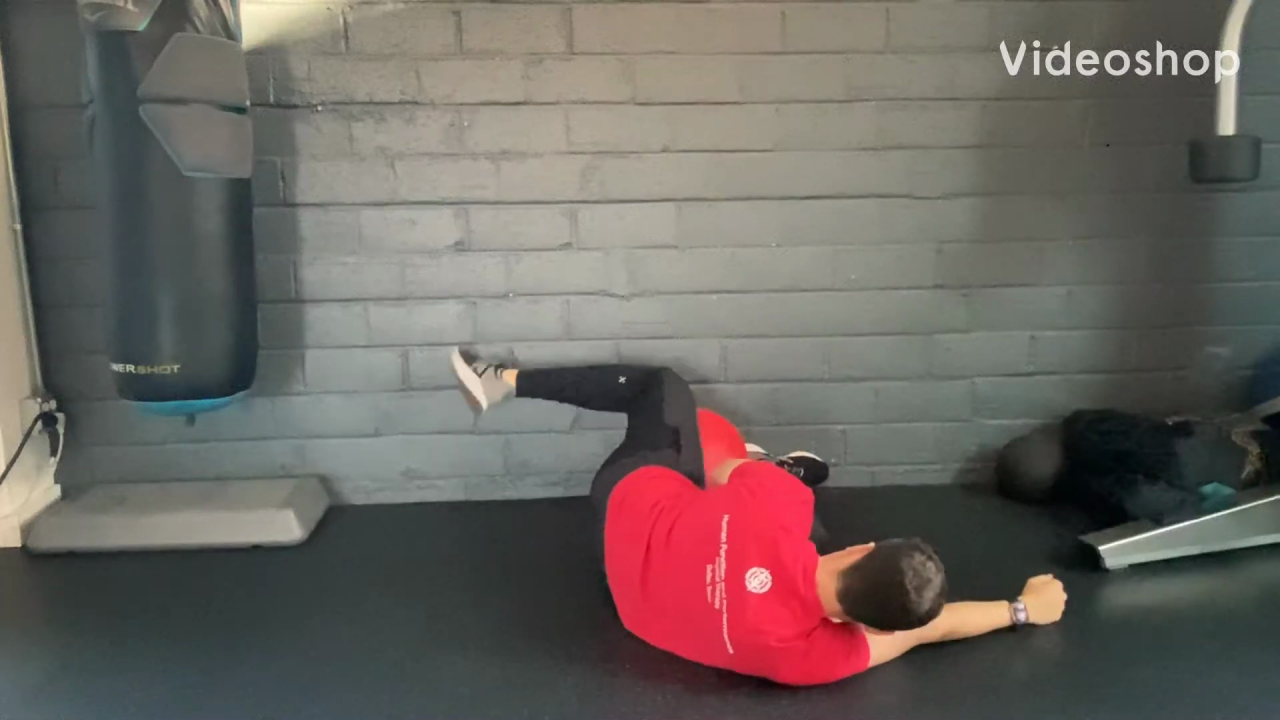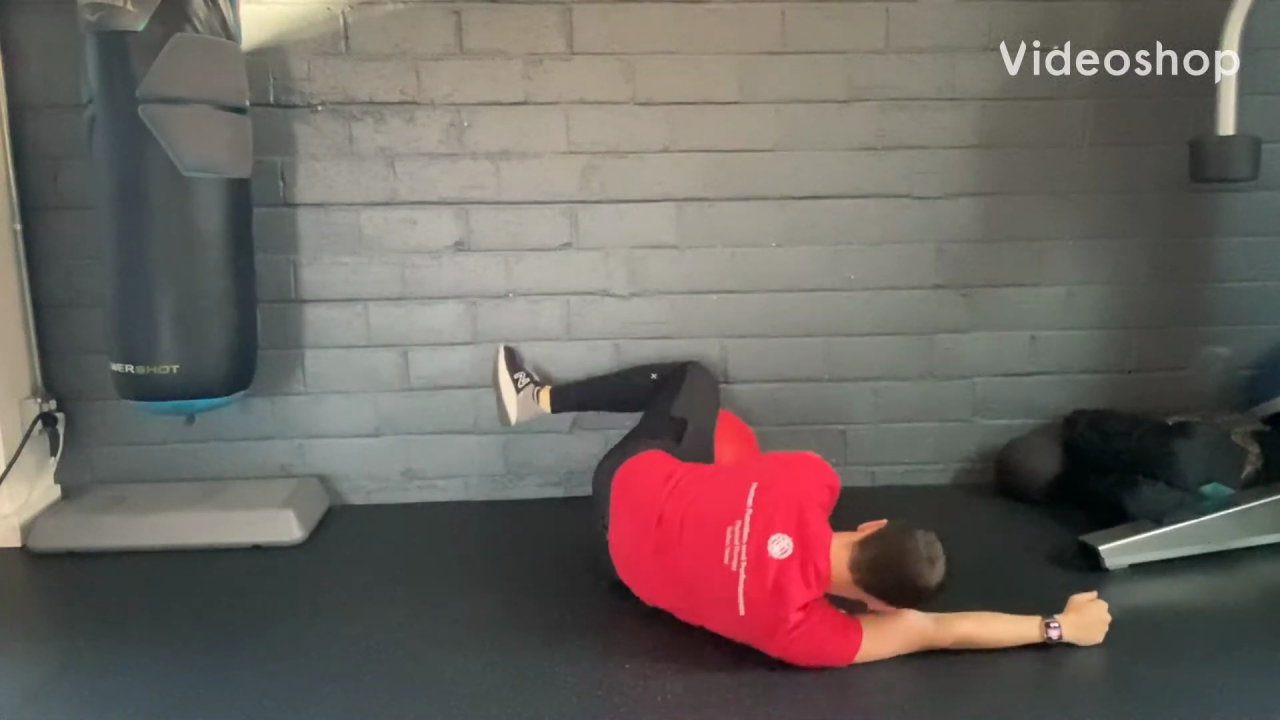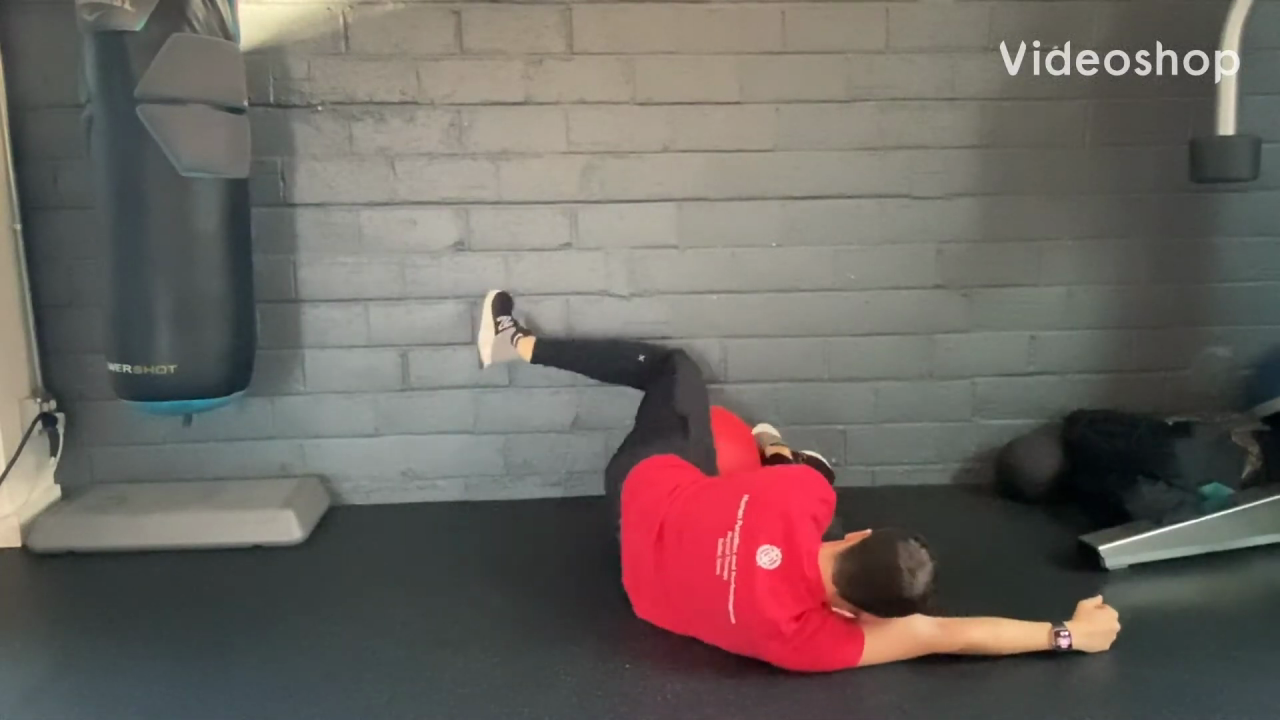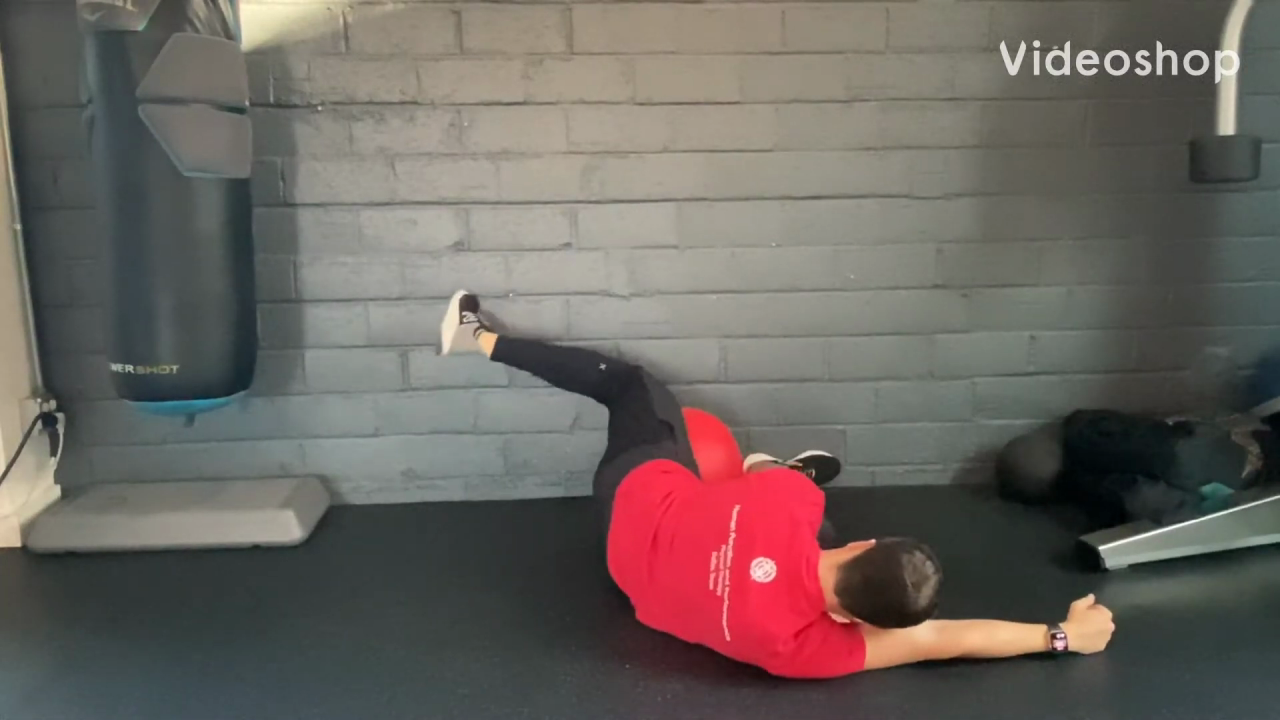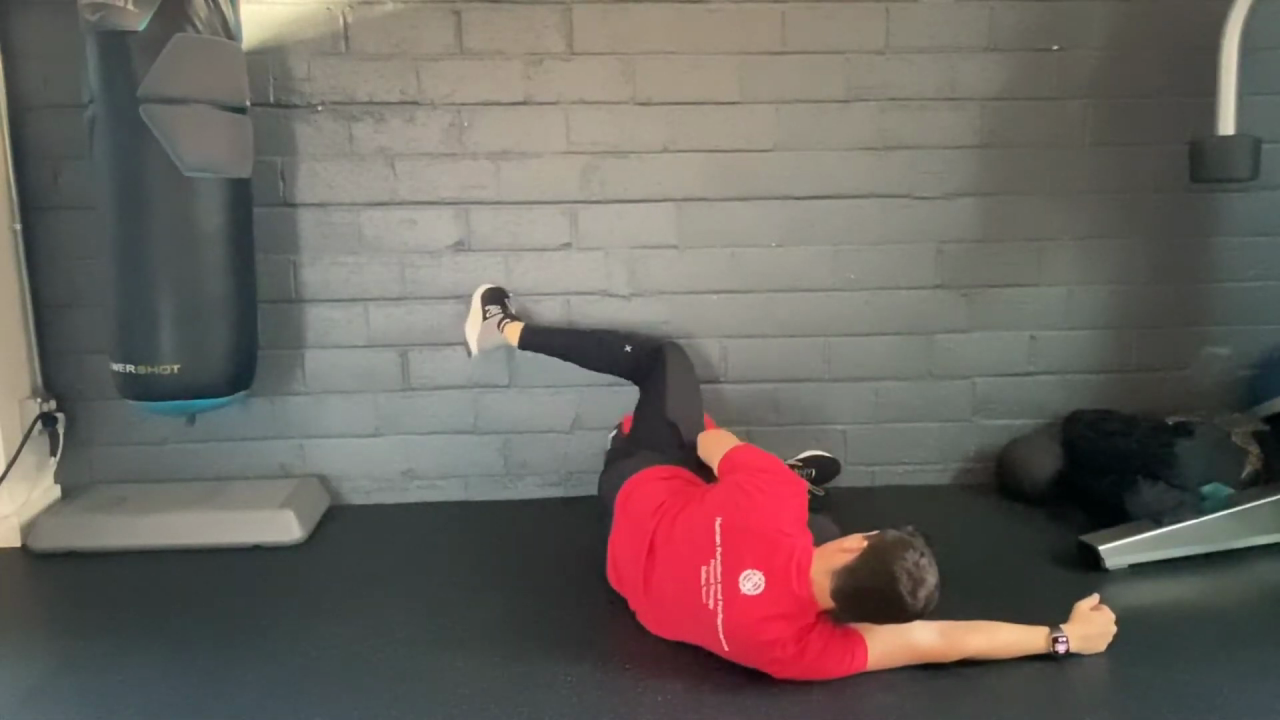
dt=1s
person 1, frame 1
left shoulder: (779, 505)
right shoulder: (805, 659)
left elbow: (723, 472)
right elbow: (925, 628)
right wrist: (1024, 609)
left hip: (632, 495)
left knee: (663, 384)
left ankle: (505, 379)
person 1, frame 2
left shoulder: (805, 478)
right shoulder: (795, 630)
right elbow: (938, 632)
right wrist: (1060, 626)
left hip: (634, 480)
right hip: (638, 521)
left knee: (693, 378)
left ankle: (539, 398)
person 1, frame 3
left shoulder: (799, 491)
right shoulder: (797, 638)
right elbow: (945, 637)
right wrist: (1069, 634)
left hip: (648, 482)
left knee: (673, 366)
left ankle: (518, 345)
person 1, frame 4
left shoulder: (787, 498)
right shoulder: (797, 646)
right elbow: (947, 640)
right wrist: (1064, 635)
left hip: (642, 489)
right hip: (646, 520)
left knee: (632, 382)
left ankle: (482, 338)
person 1, frame 5
left shoulder: (770, 498)
right shoulder: (797, 649)
left elbow: (712, 440)
right elbow: (947, 644)
right wrist: (1067, 637)
left hip: (647, 493)
left knee: (665, 357)
left ankle: (507, 331)
